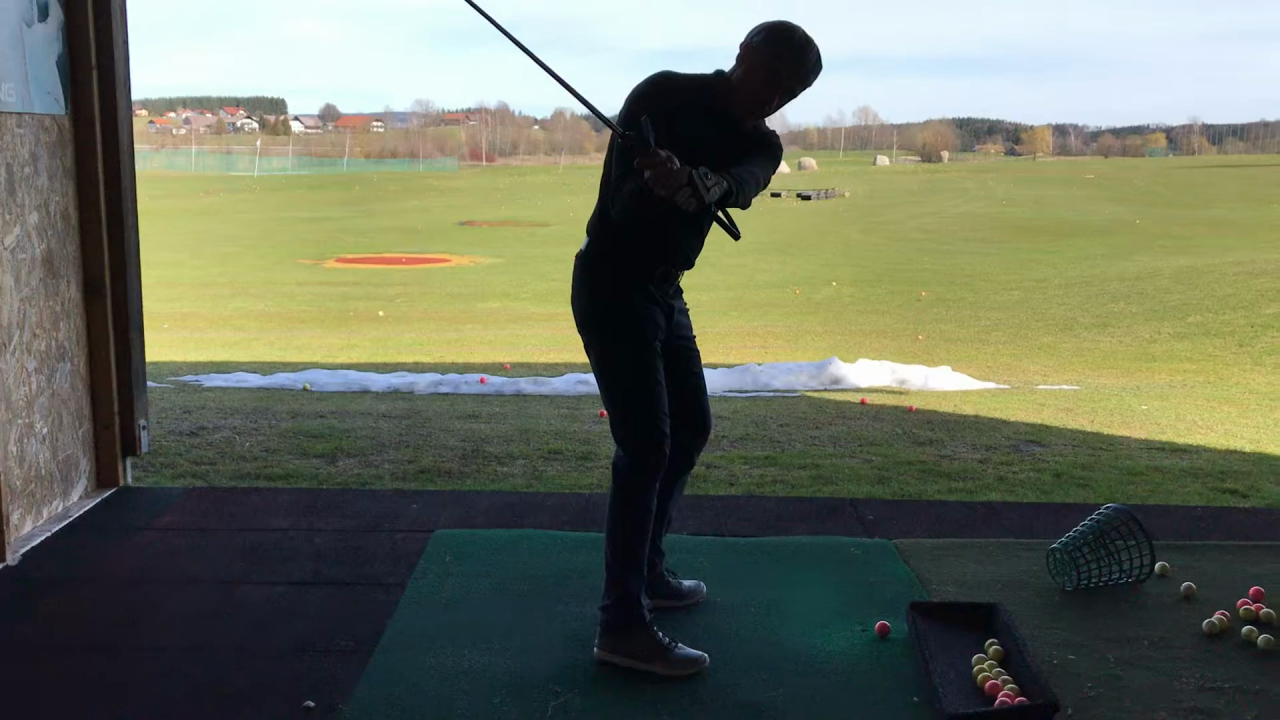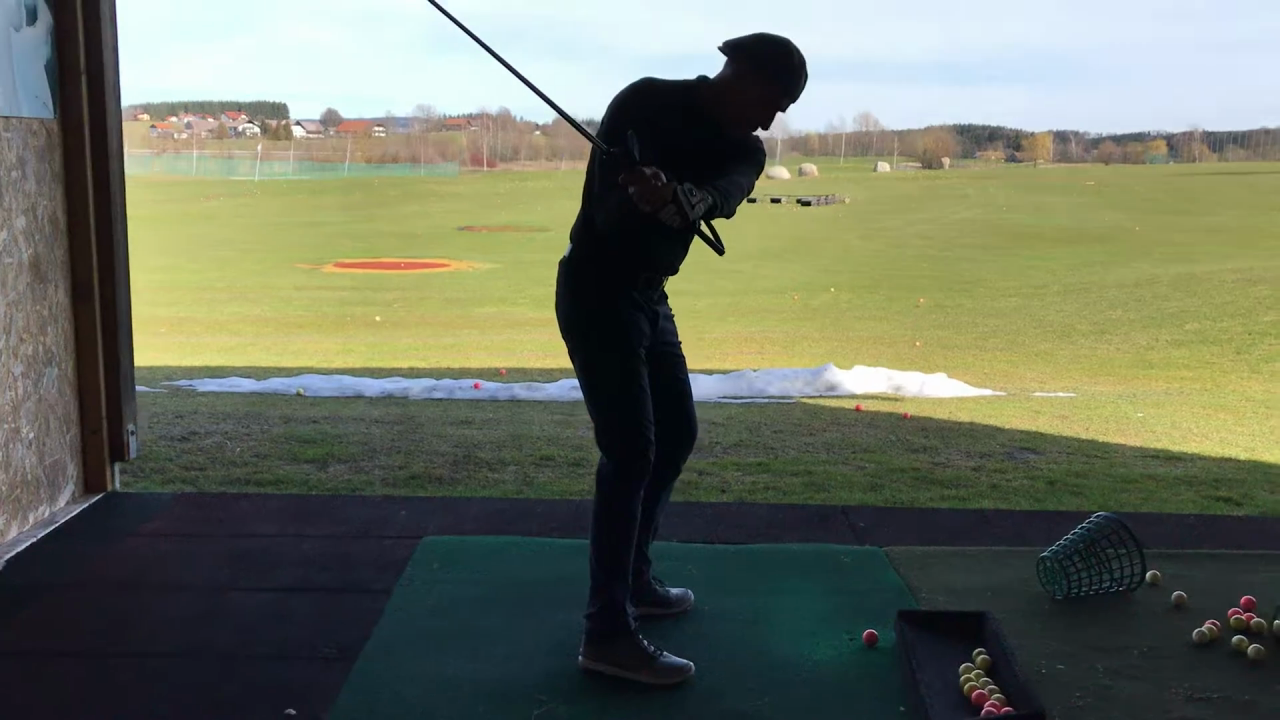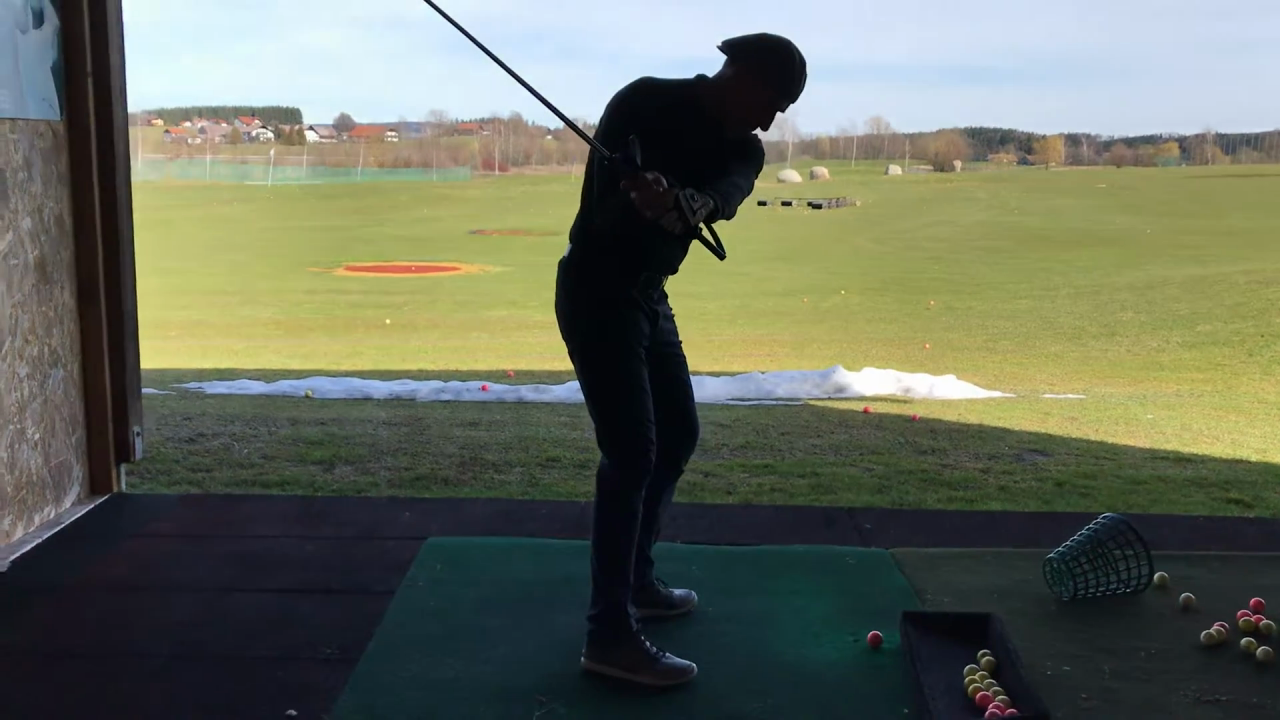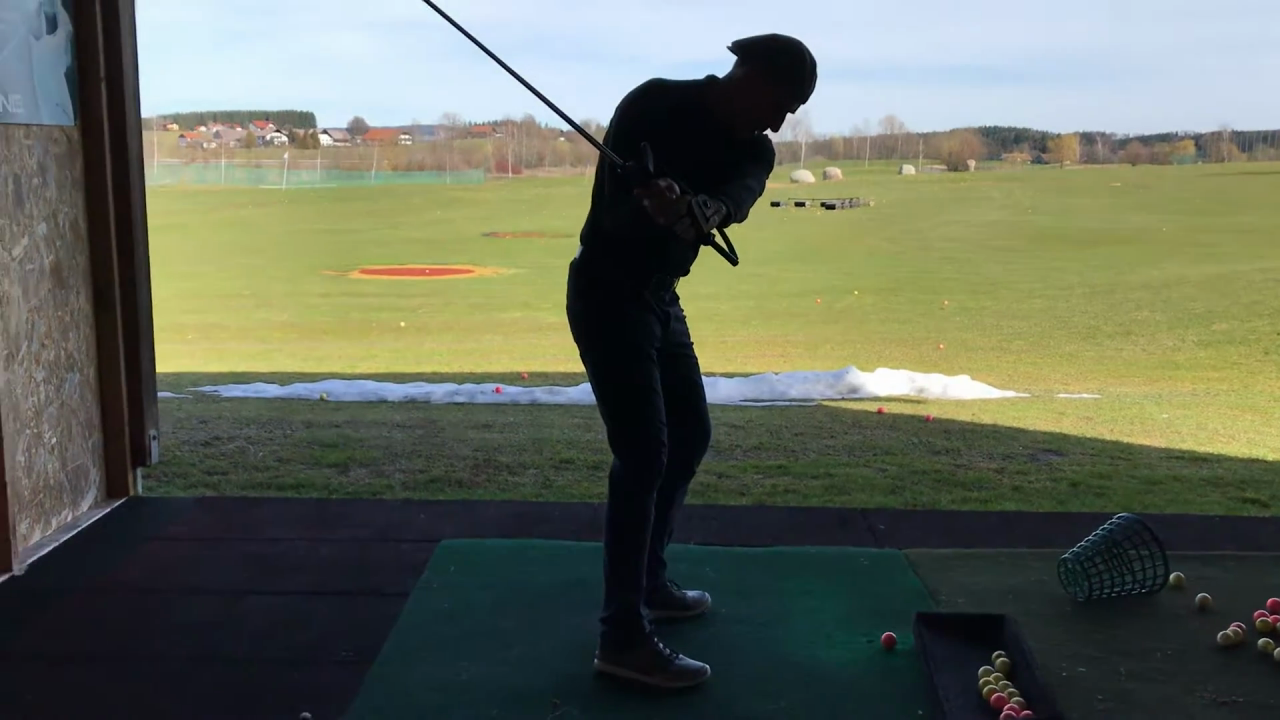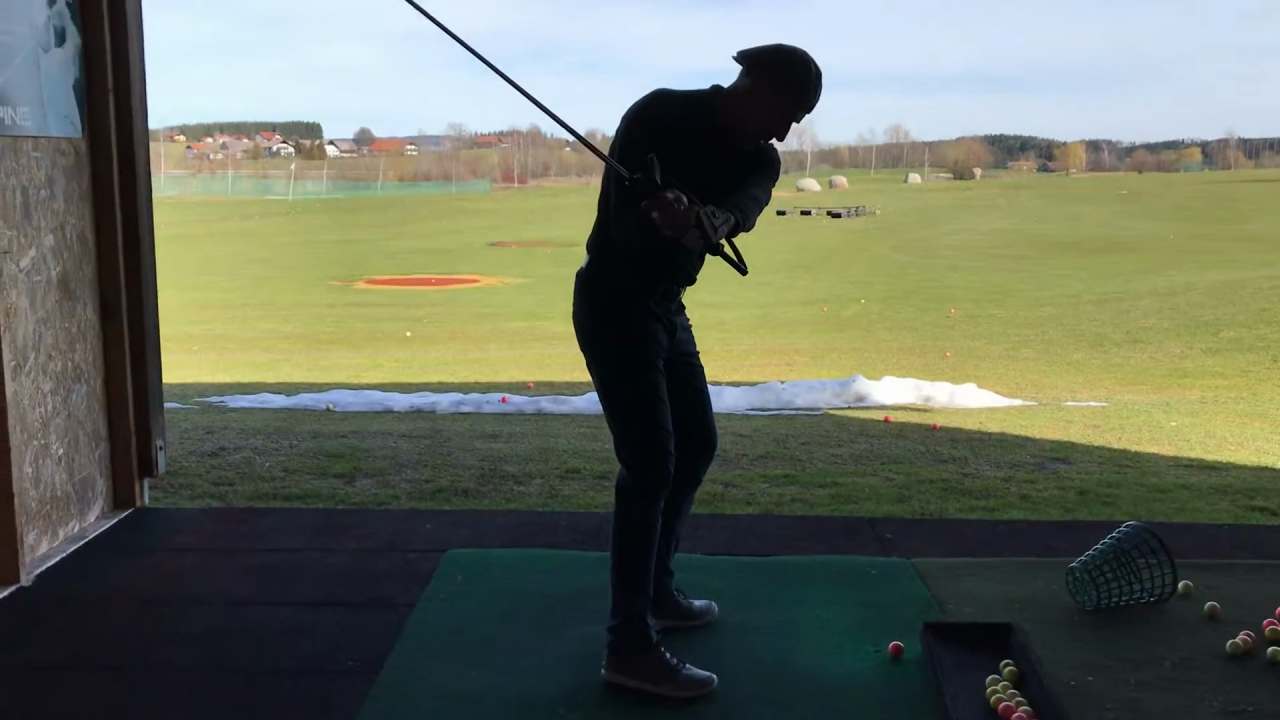
dt=0.3s
person 1, frame 1
left shoulder: (761, 145)
right shoulder: (663, 96)
left elbow: (740, 188)
right elbow: (621, 202)
left wrist: (691, 184)
right wrist: (660, 187)
left hip: (662, 288)
right hip: (614, 285)
left knee: (689, 430)
right knee: (646, 446)
left ankle: (647, 571)
right ankle: (621, 625)
person 1, frame 2
left shoulder: (745, 151)
right shoulder: (646, 103)
left elbow: (724, 198)
right elbow: (605, 211)
left wrist: (679, 199)
right wrist: (646, 202)
left hip: (647, 293)
right hip: (598, 291)
left knee: (675, 435)
right knee: (631, 452)
left ankle: (632, 578)
right ankle: (606, 633)
person 1, frame 3
left shoulder: (743, 148)
right shoulder: (643, 103)
left elbow: (724, 198)
right elbow: (604, 211)
left wrist: (679, 204)
right wrist: (646, 205)
left hip: (647, 292)
right hip: (597, 290)
left knee: (677, 435)
right knee: (631, 452)
left ankle: (635, 580)
right ankle: (609, 634)
person 1, frame 4
left shoulder: (753, 150)
right shoulder: (653, 105)
left elbow: (737, 202)
right elbow: (614, 212)
left wrist: (694, 211)
right wrist: (659, 210)
left hip: (659, 295)
right hip: (609, 292)
left knee: (689, 437)
right knee: (644, 454)
left ankle: (648, 581)
right ankle: (621, 636)
person 1, frame 5
left shoulder: (758, 160)
right shoulder: (659, 115)
left elbow: (744, 211)
right elbow: (621, 221)
left wrist: (706, 222)
right wrist: (666, 221)
left hip: (666, 304)
right hip: (615, 302)
left knee: (696, 446)
right knee: (650, 464)
left ankle: (656, 591)
right ankle: (629, 647)
